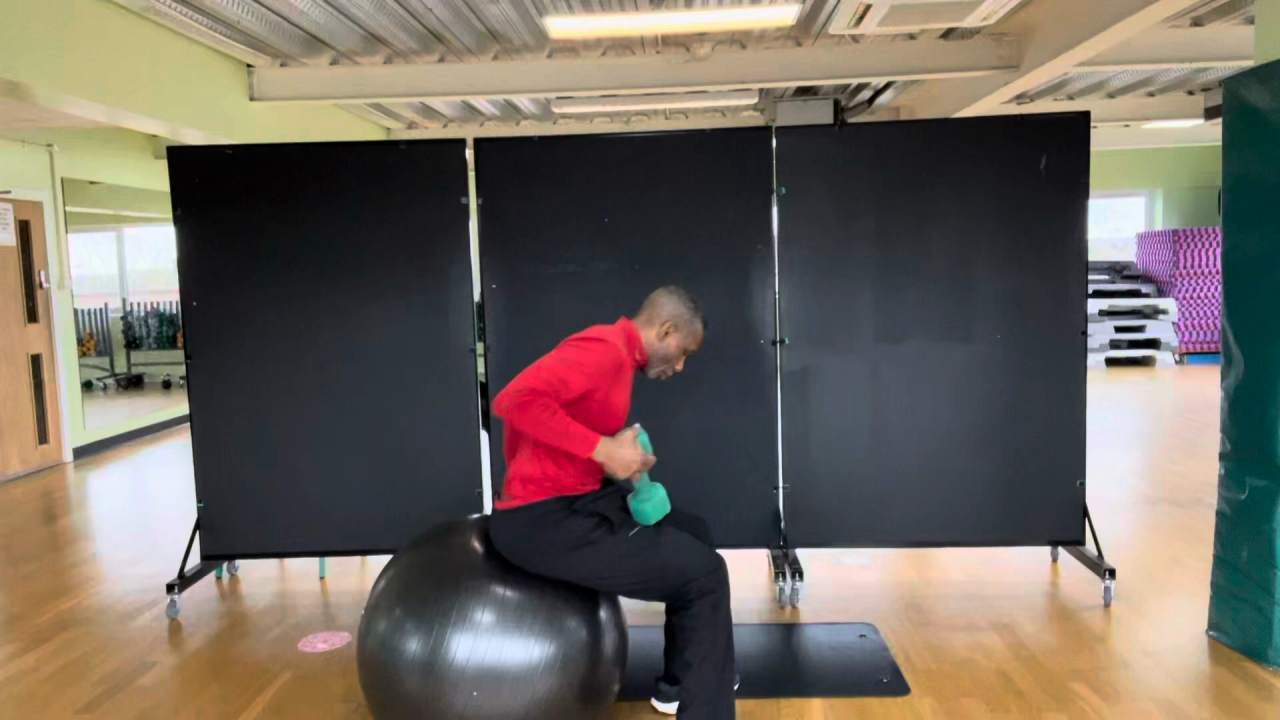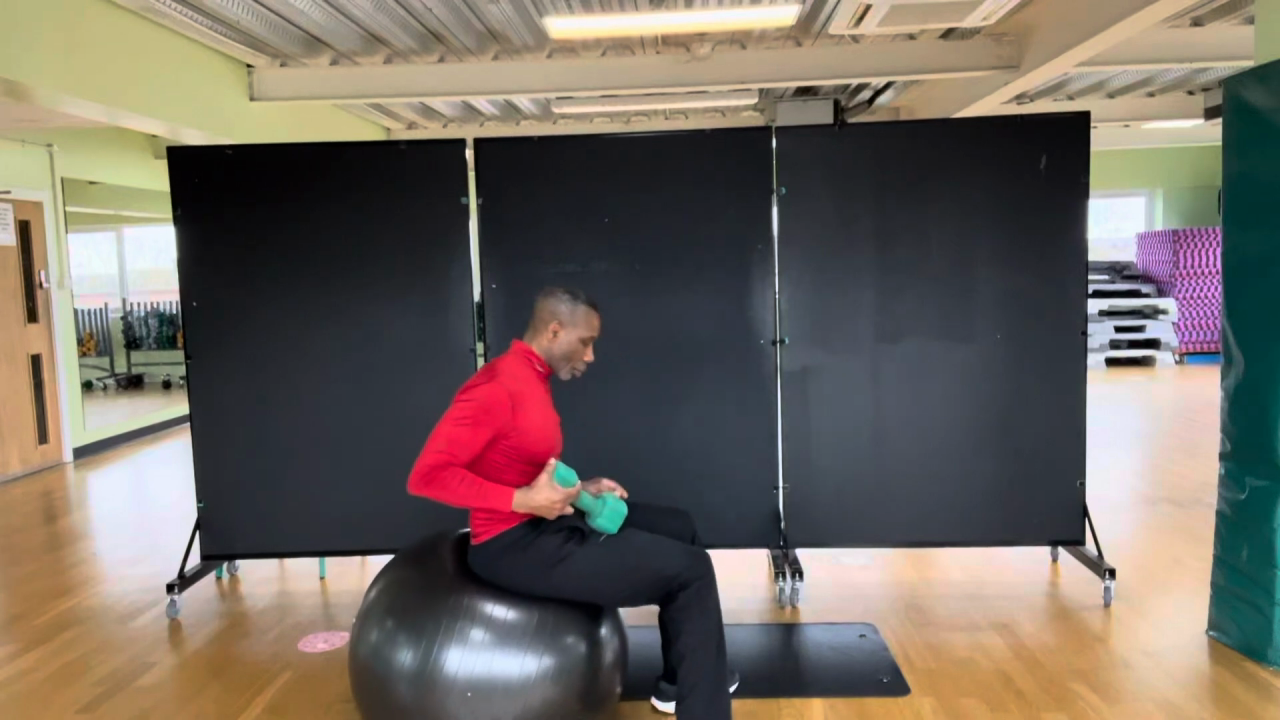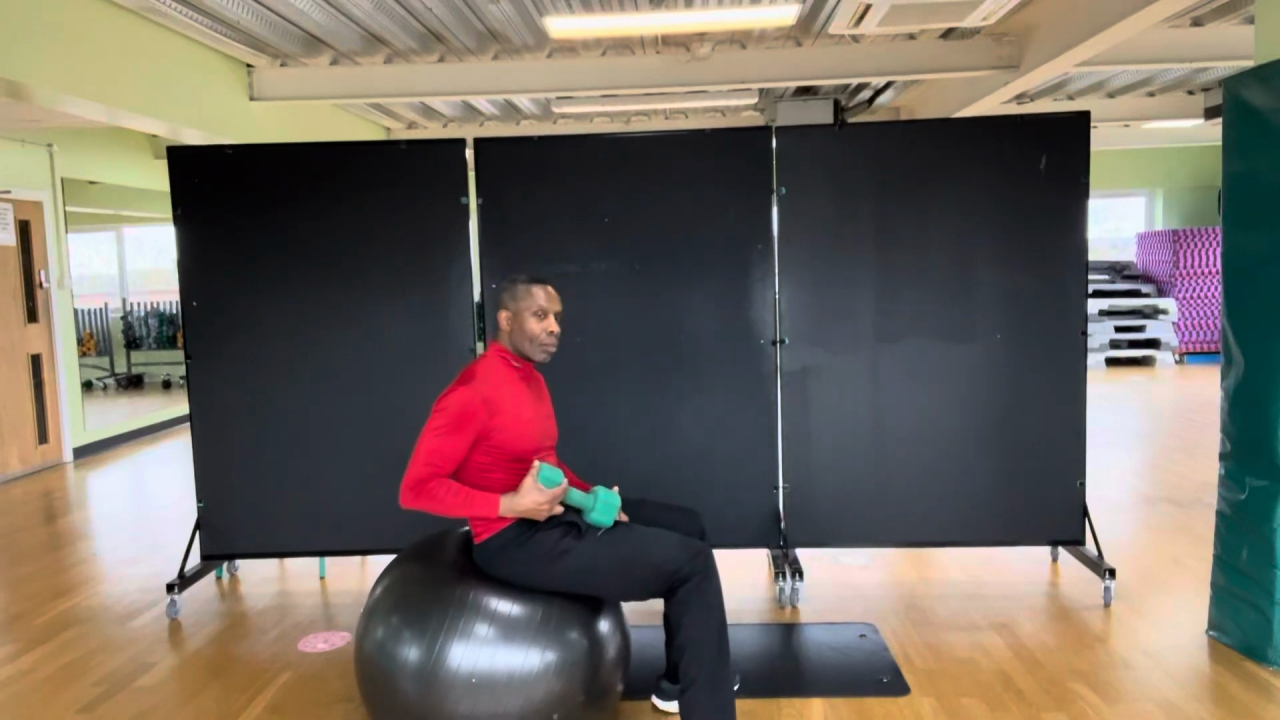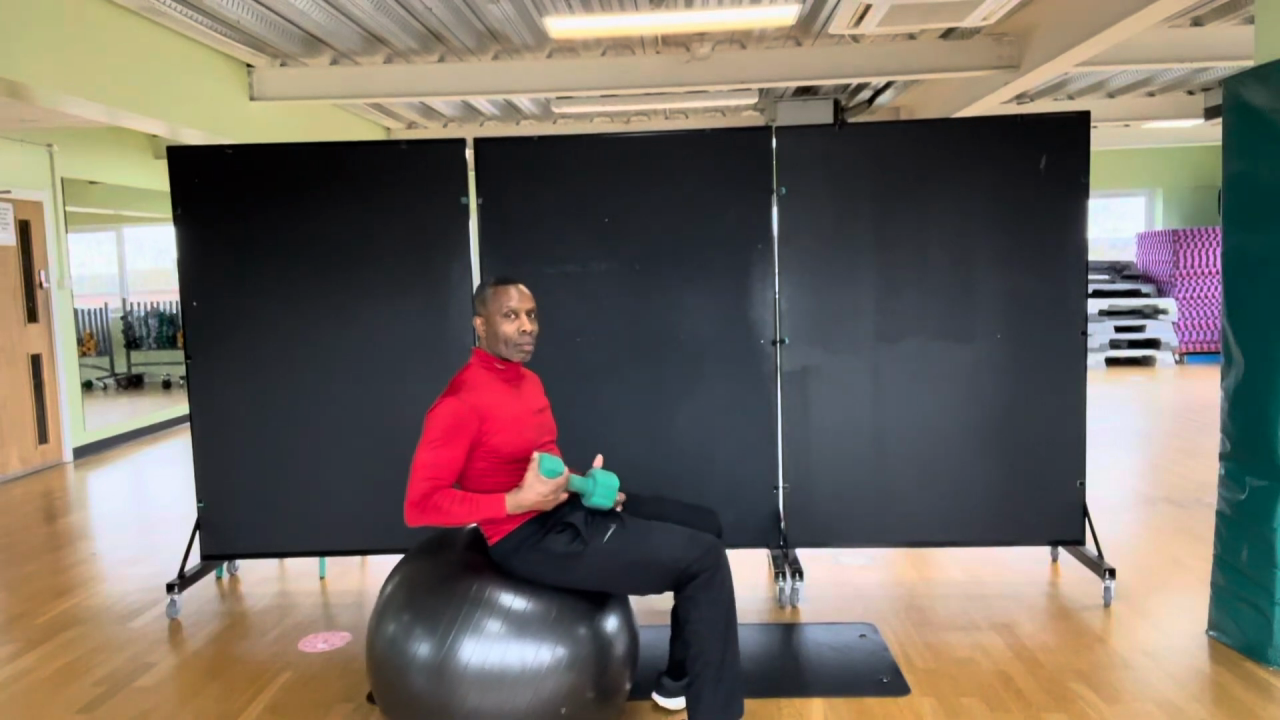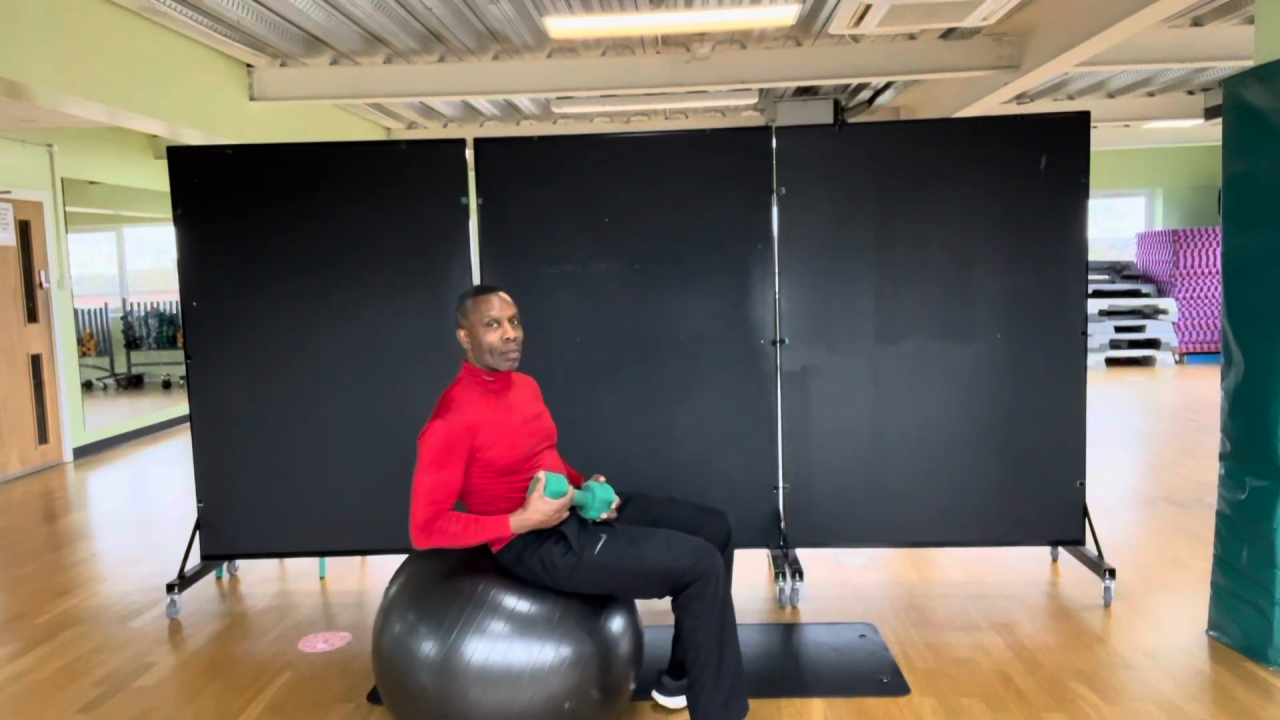
dt=0.4s
person 1, frame 1
left shoulder: (615, 356)
right shoulder: (601, 352)
right elbow: (515, 401)
right wrist: (604, 451)
left hip: (573, 504)
right hip: (542, 524)
left knee: (694, 534)
right knee: (707, 573)
left ankle: (678, 681)
person 1, frame 2
left shoulder: (531, 381)
right shoulder: (499, 388)
right elbow: (427, 476)
left wrist: (582, 490)
right wrist: (524, 500)
left hip: (545, 522)
right hip: (516, 546)
left knee: (678, 529)
right knee: (691, 570)
left ankle: (681, 680)
person 1, frame 3
left shoulder: (532, 380)
right shoulder: (473, 392)
right elbow: (416, 488)
right wrist: (511, 504)
left hip: (557, 515)
right hip: (518, 541)
left knee: (687, 526)
right knee: (692, 563)
left ankle: (680, 680)
person 1, frame 4
left shoulder: (527, 380)
right shoulder: (461, 403)
right elbow: (420, 505)
right wrist: (517, 501)
left hip: (571, 507)
right hip: (534, 537)
left knee: (704, 526)
right knee: (704, 557)
left ankle: (680, 675)
person 1, frame 5
left shoulder: (525, 386)
right shoulder: (453, 422)
right elbow: (426, 528)
left wrist: (588, 490)
right wrist: (523, 520)
left hip: (577, 510)
right hip: (538, 543)
left knee: (714, 529)
right knee: (700, 565)
left ankle: (679, 677)
